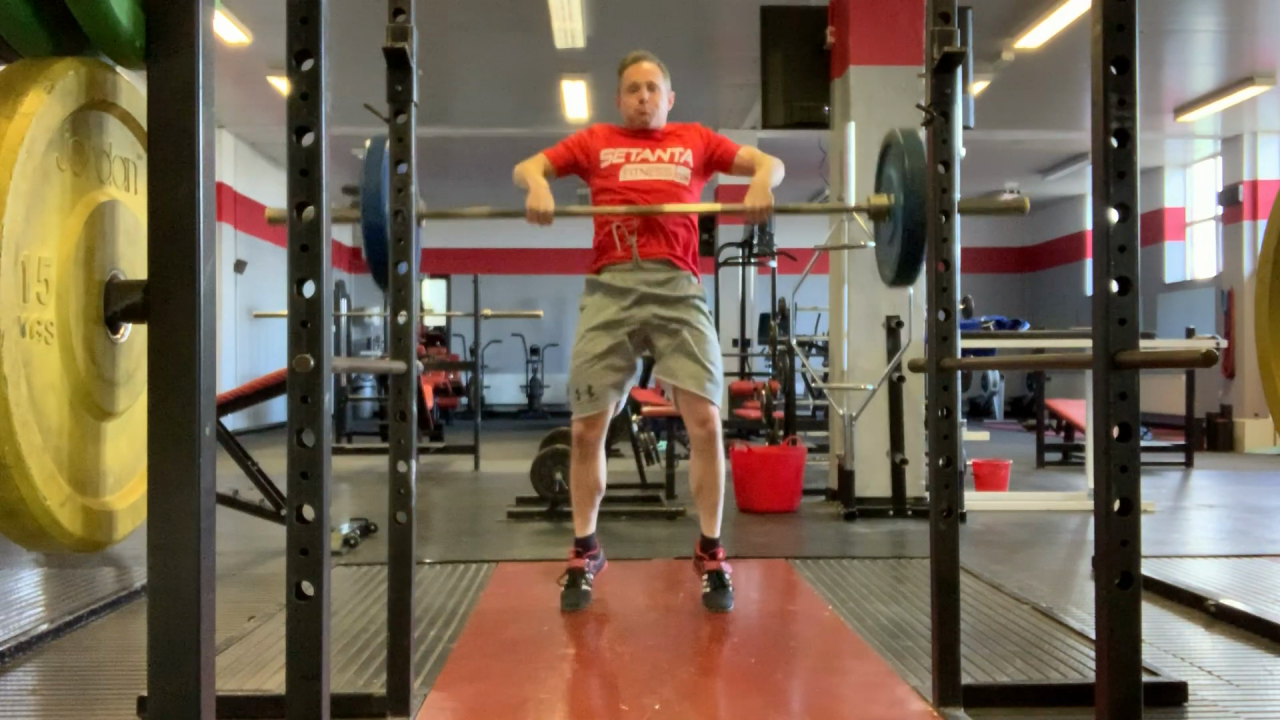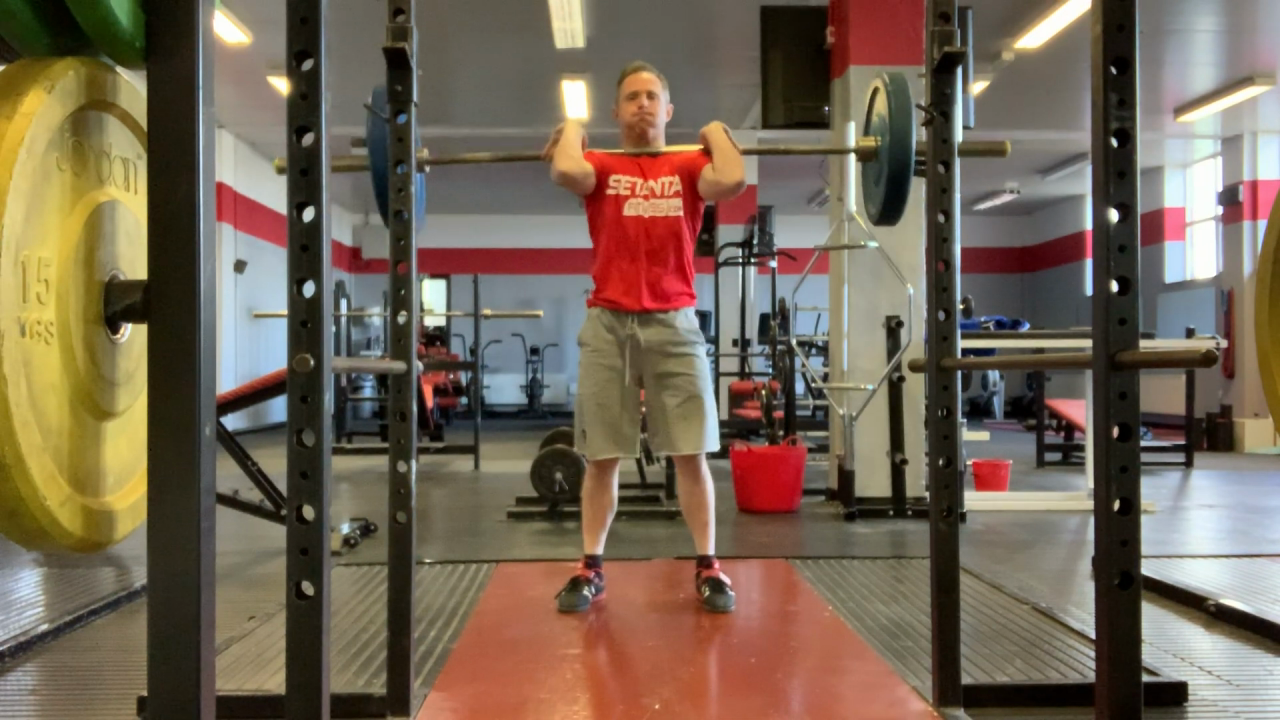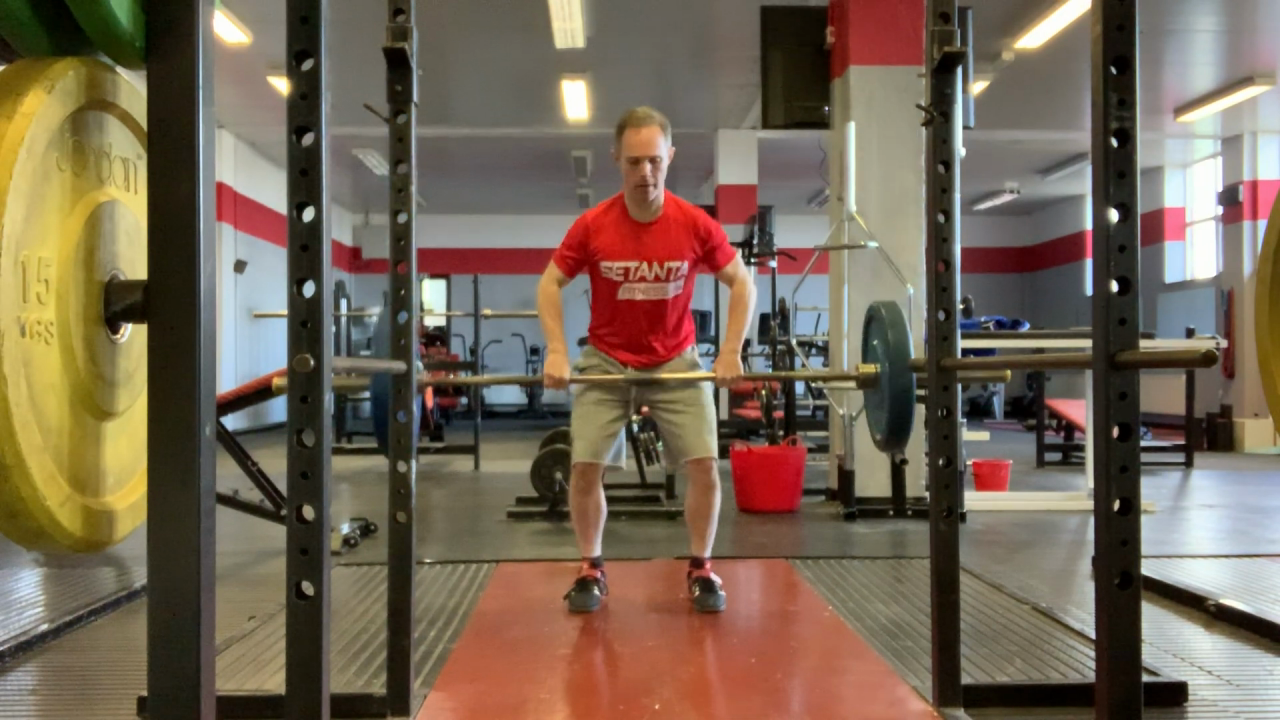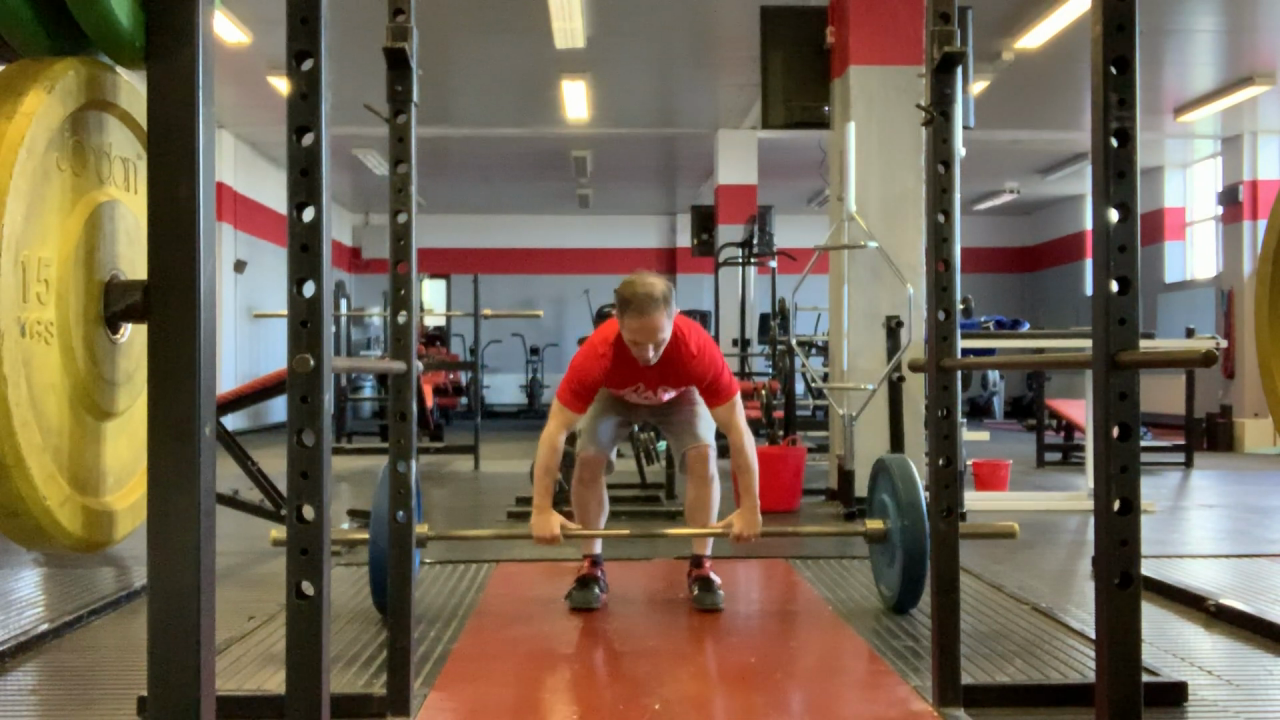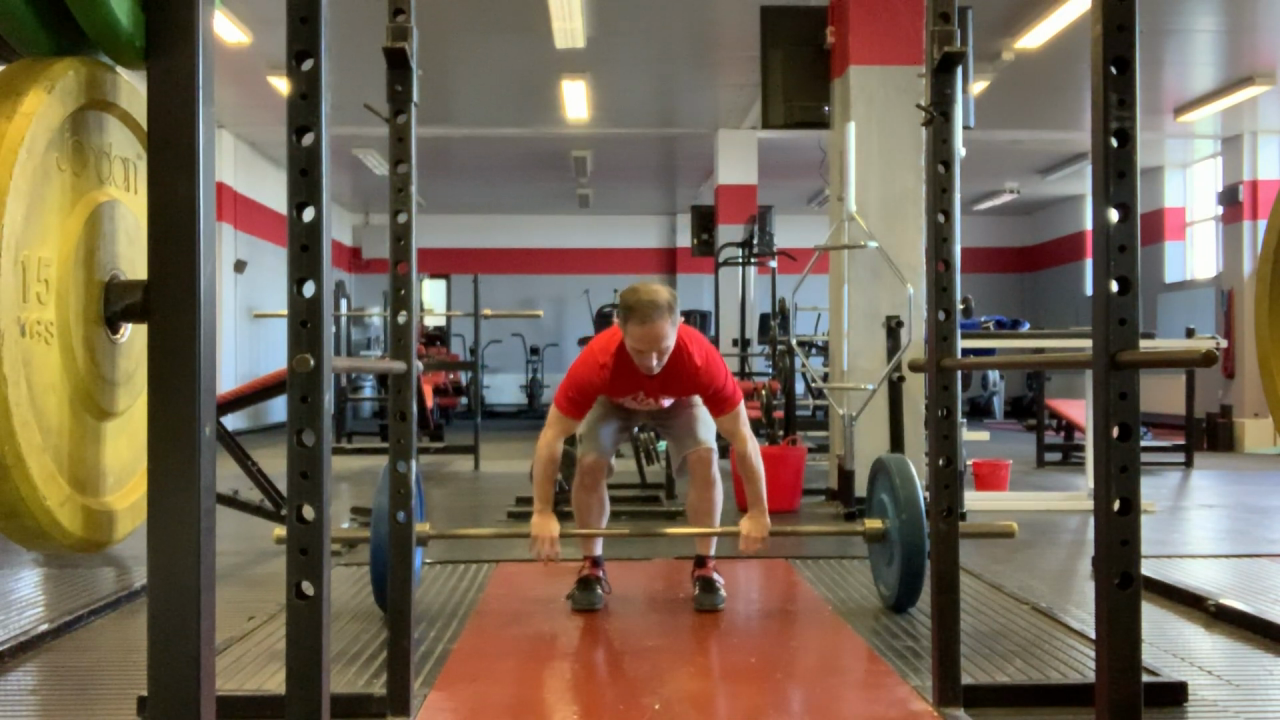
dt=1s
person 1, frame 1
left shoulder: (695, 140)
right shoulder: (595, 140)
left elbow: (765, 164)
right elbow: (530, 167)
left wrist: (762, 188)
right wrist: (537, 190)
left hip: (678, 293)
right hip: (611, 294)
left knee: (704, 420)
right knee: (588, 427)
left ankle: (711, 556)
right ankle: (585, 554)
person 1, frame 2
left shoulder: (690, 164)
right shoulder: (601, 165)
left elbow: (732, 181)
right elbow: (566, 173)
left wrist: (717, 134)
right wrist: (571, 131)
left hip: (674, 323)
right hip: (609, 324)
left knee: (690, 453)
right knee: (602, 455)
left ankle: (707, 567)
right ankle: (591, 568)
person 1, frame 3
left shoulder: (696, 223)
right shoulder: (592, 224)
left elbow: (741, 282)
right elbow: (551, 283)
left wrist: (731, 354)
right wrist: (555, 353)
left hip: (676, 363)
right hip: (605, 362)
left knee: (703, 462)
right knee: (586, 466)
left ankle: (700, 569)
right ankle: (591, 569)
person 1, frame 4
left shoulder: (699, 351)
right shoulder: (595, 355)
left elbow: (738, 430)
right elbow: (555, 431)
left wrist: (750, 508)
right wrist: (541, 510)
left hip: (678, 394)
right hip: (614, 395)
left knee: (703, 454)
right knee: (589, 458)
left ankle: (701, 567)
right ankle: (592, 567)
person 1, frame 5
left shoulder: (703, 361)
right shoulder: (593, 363)
left elbow: (742, 438)
right elbow: (552, 436)
left wrist: (758, 512)
right wrist: (543, 512)
left hip: (677, 399)
right hip: (613, 400)
left knee: (704, 458)
right knee: (590, 464)
left ankle: (705, 569)
right ankle: (592, 569)
